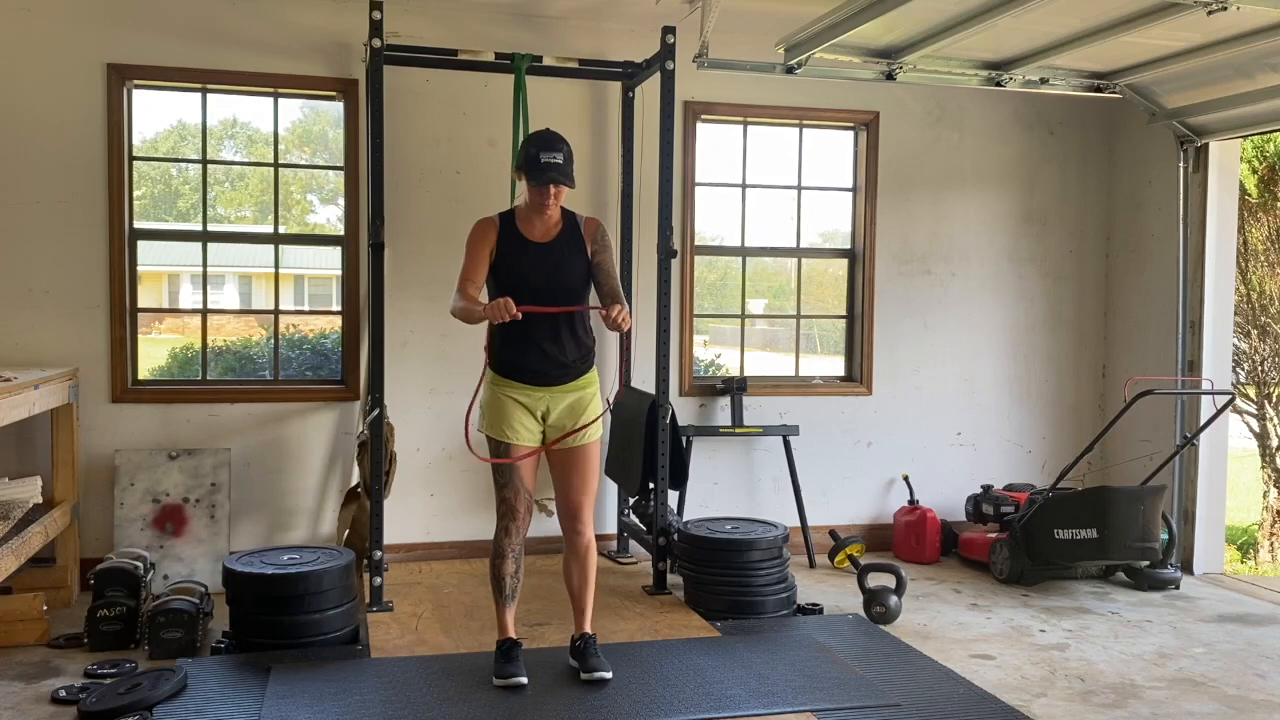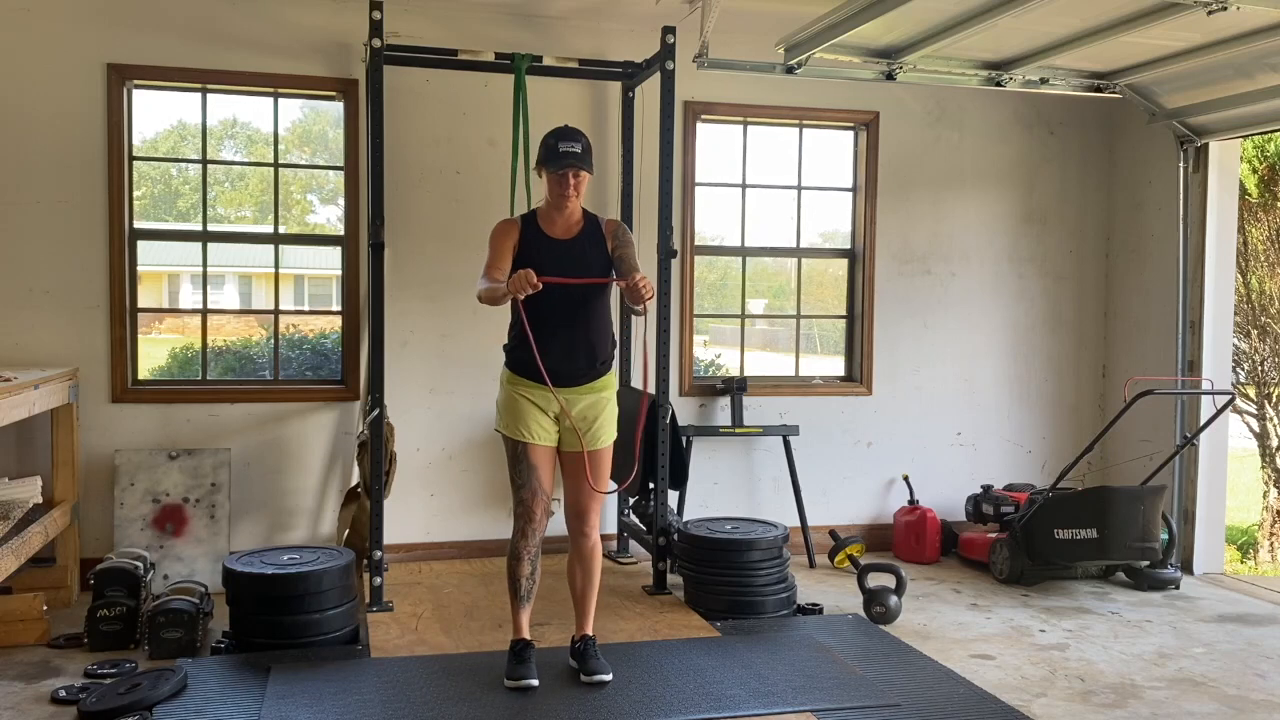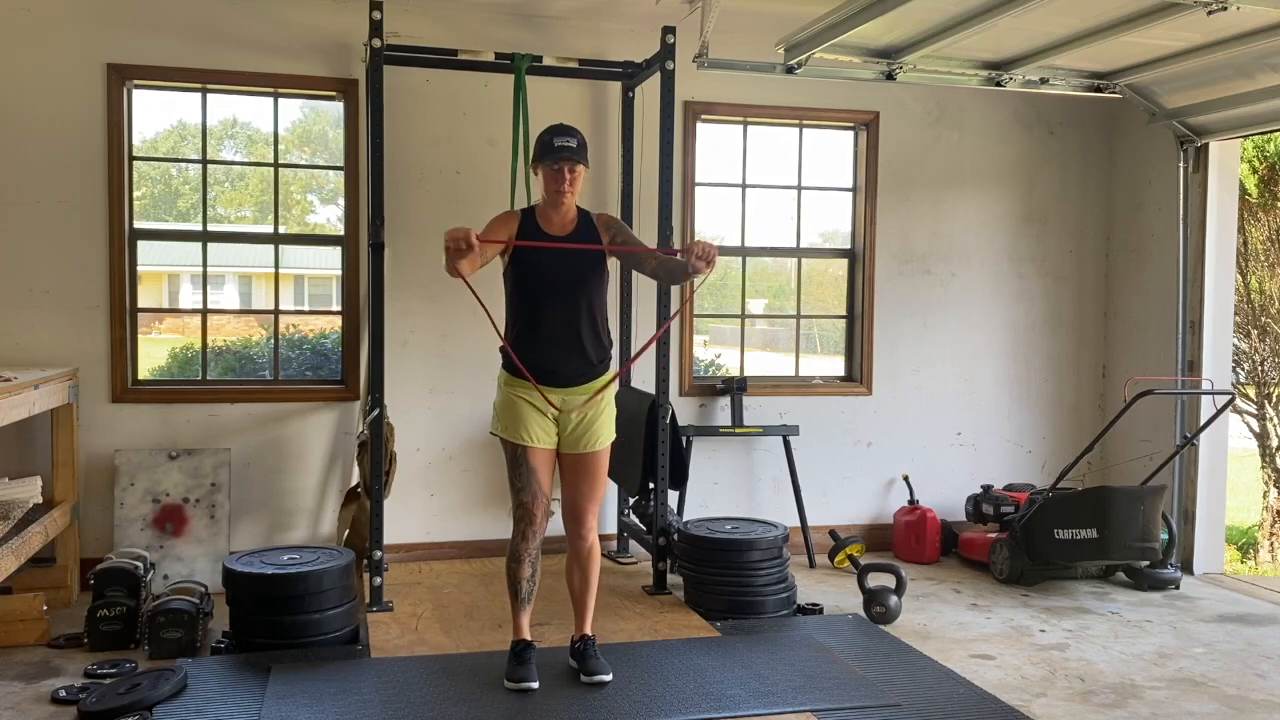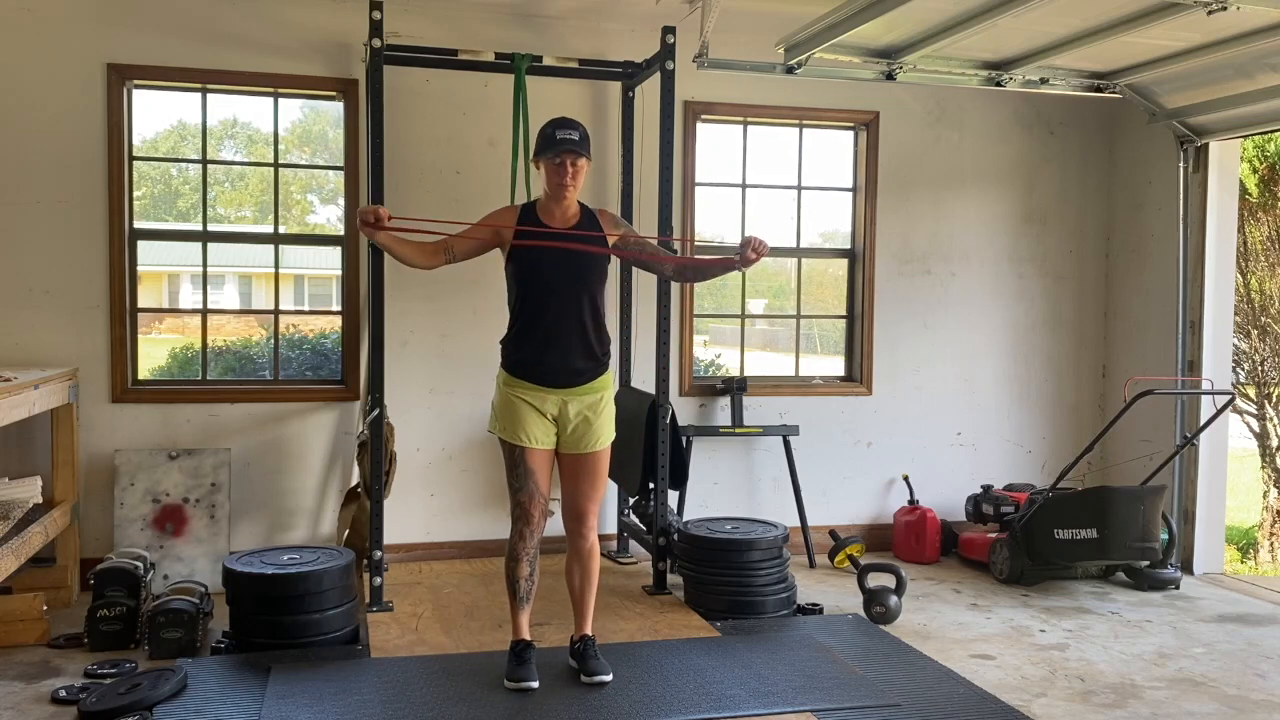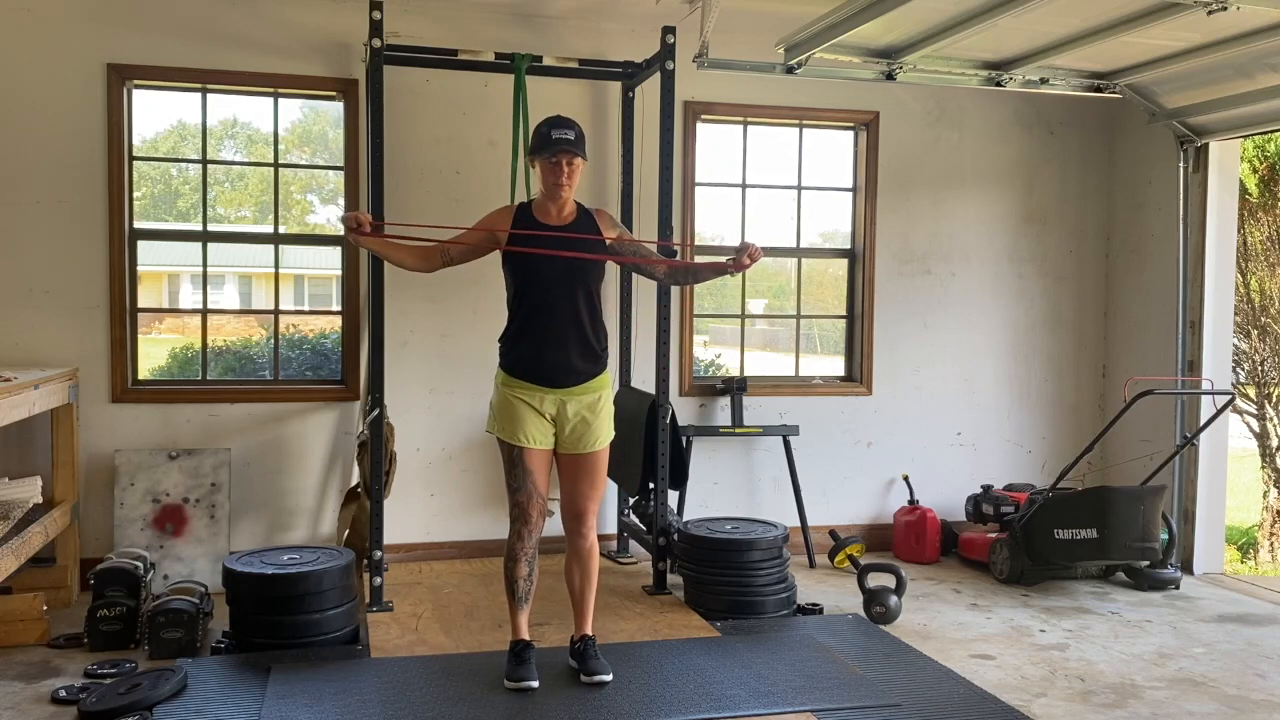
dt=0.4s
person 1, frame 1
left shoulder: (590, 231)
right shoulder: (490, 232)
left elbow: (612, 293)
right elbow: (459, 302)
left wrist: (619, 312)
right wrist: (486, 310)
left hip: (577, 391)
right hip: (511, 391)
left knee: (580, 522)
right knee: (513, 519)
left ankle: (584, 637)
right ankle: (507, 641)
person 1, frame 2
left shoulder: (610, 232)
right shoulder: (512, 230)
left elbow: (634, 286)
right elbow: (485, 288)
left wrist: (641, 292)
right wrist: (507, 286)
left hip: (593, 392)
right hip: (529, 390)
left knee: (586, 524)
right knee: (530, 520)
left ankle: (584, 639)
right ankle: (521, 642)
person 1, frame 3
left shoulder: (603, 228)
right shoulder: (511, 225)
left elbow: (660, 267)
right elbow: (458, 263)
left wrist: (694, 263)
right wrist: (457, 255)
left hip: (591, 392)
right hip: (526, 391)
left knee: (584, 525)
right knee: (530, 521)
left ankle: (584, 639)
right ankle: (521, 643)
person 1, frame 4
left shoulder: (606, 226)
right shoulder: (510, 222)
left elbow: (673, 267)
right elbow: (435, 254)
left wrist: (735, 261)
right wrist: (378, 235)
left hip: (590, 392)
right hip: (525, 391)
left knee: (585, 524)
right knee: (527, 521)
left ankle: (584, 639)
right ankle: (521, 643)
person 1, frame 5
left shoulder: (602, 225)
right shoulder: (506, 223)
left elbow: (664, 270)
right elbow: (431, 258)
left wrist: (728, 266)
right wrist: (366, 239)
left hip: (588, 392)
right hip: (523, 391)
left knee: (583, 523)
right knee: (526, 522)
left ankle: (584, 639)
right ankle: (520, 643)
